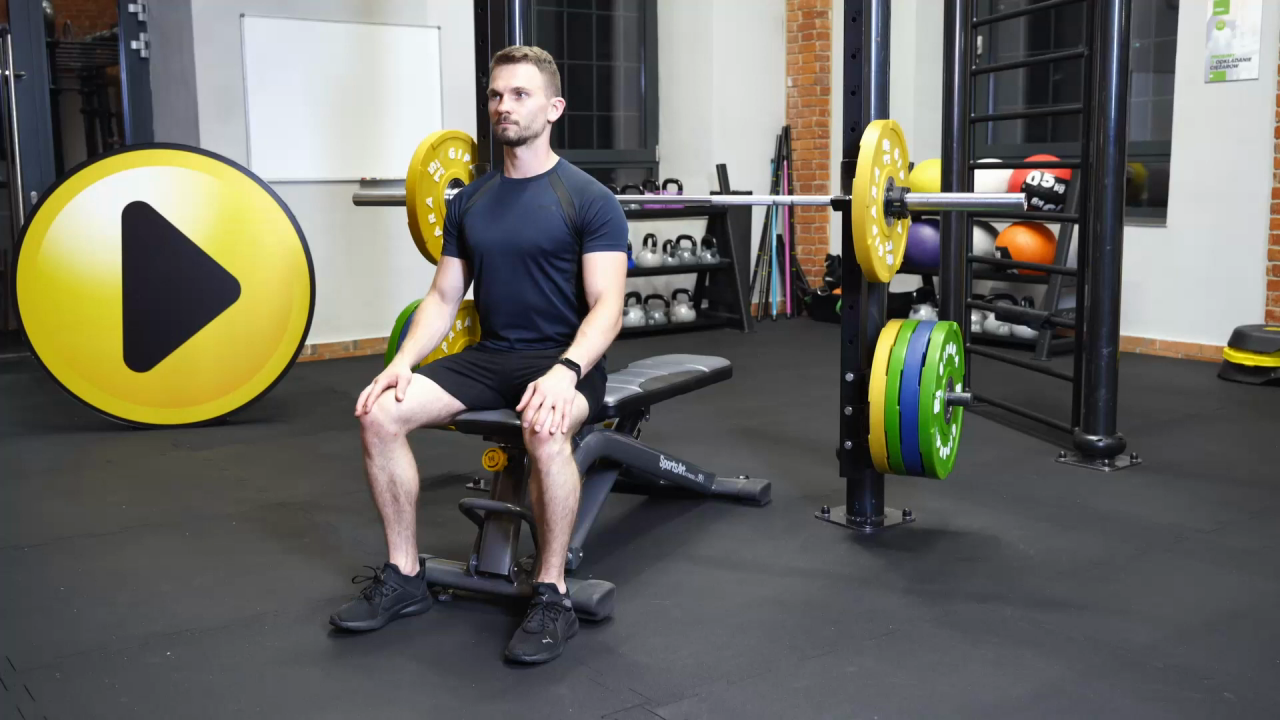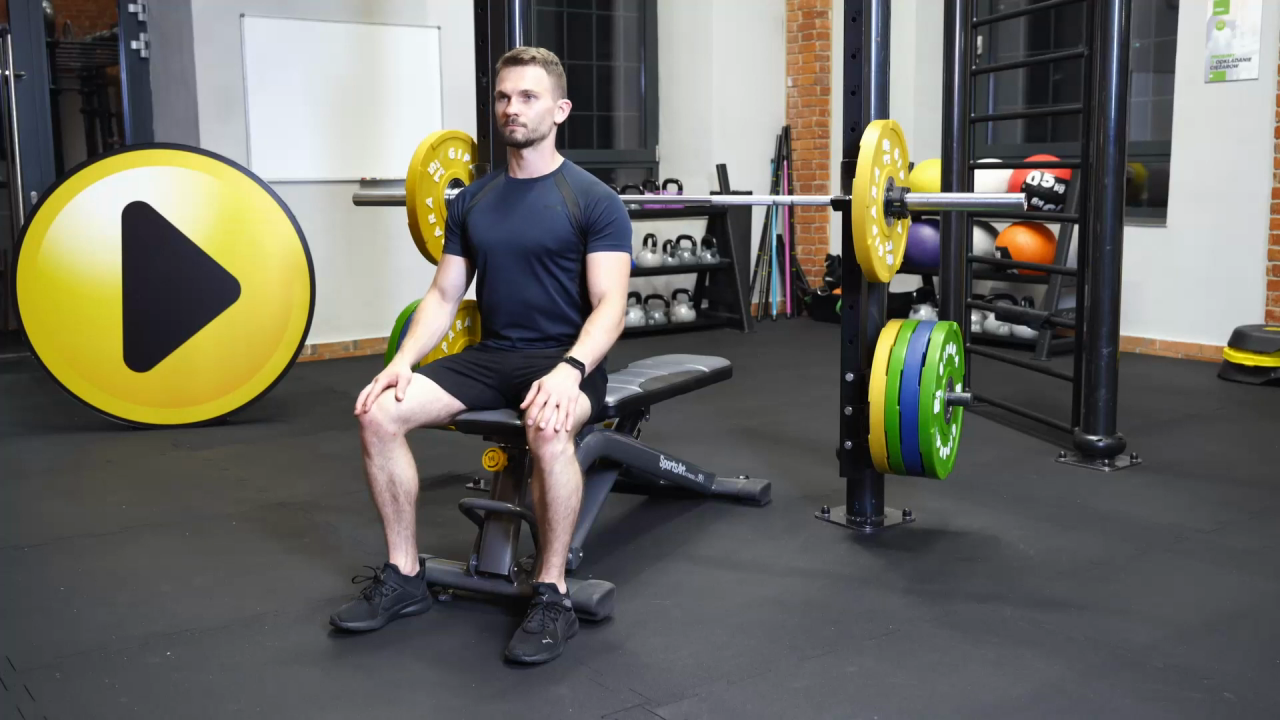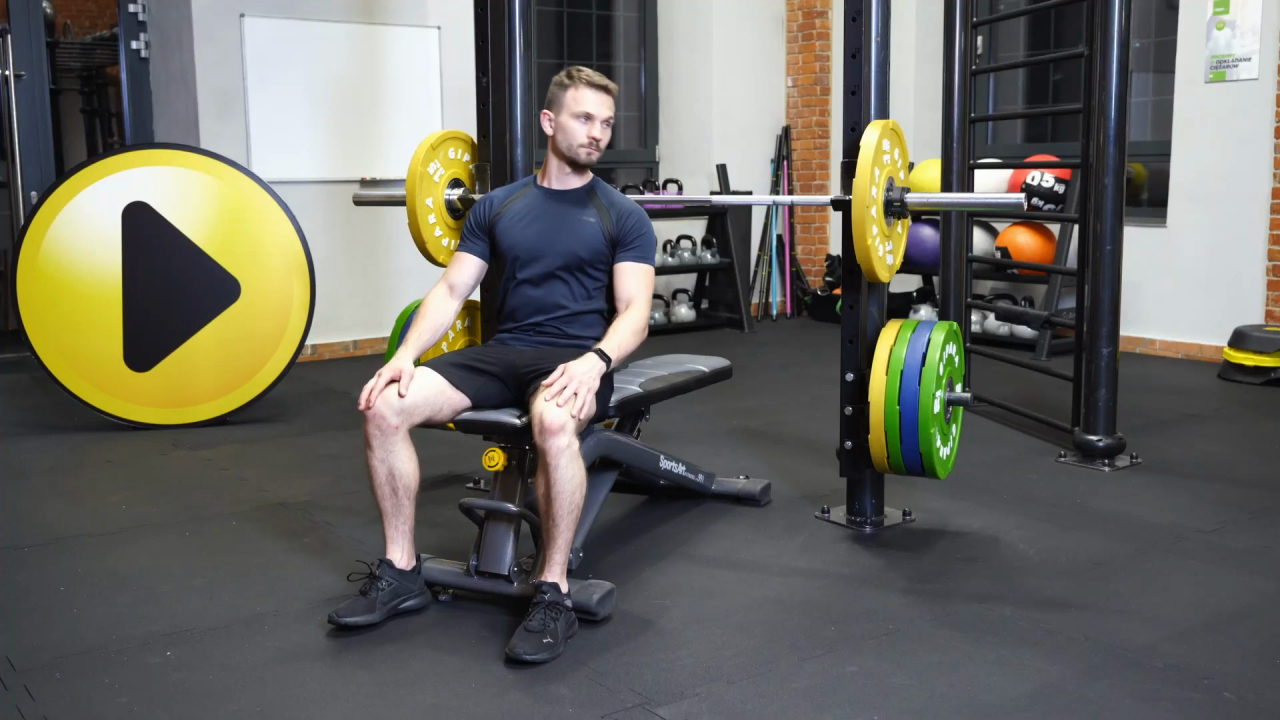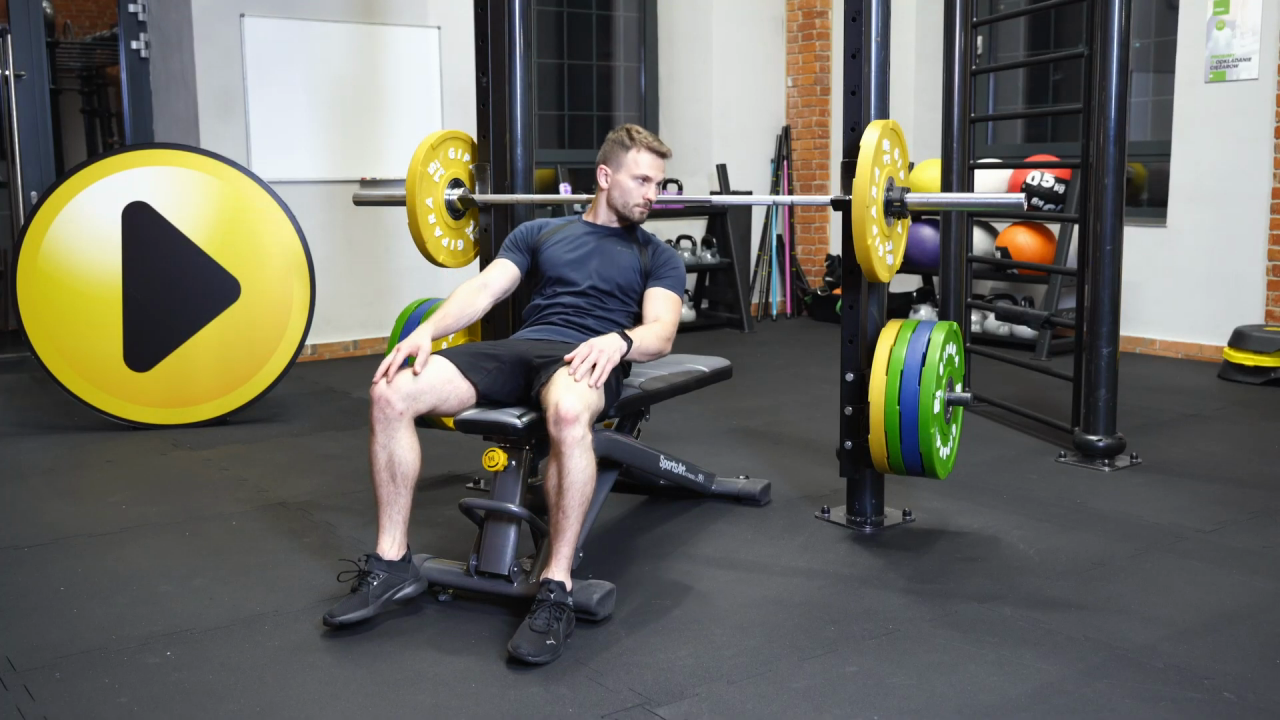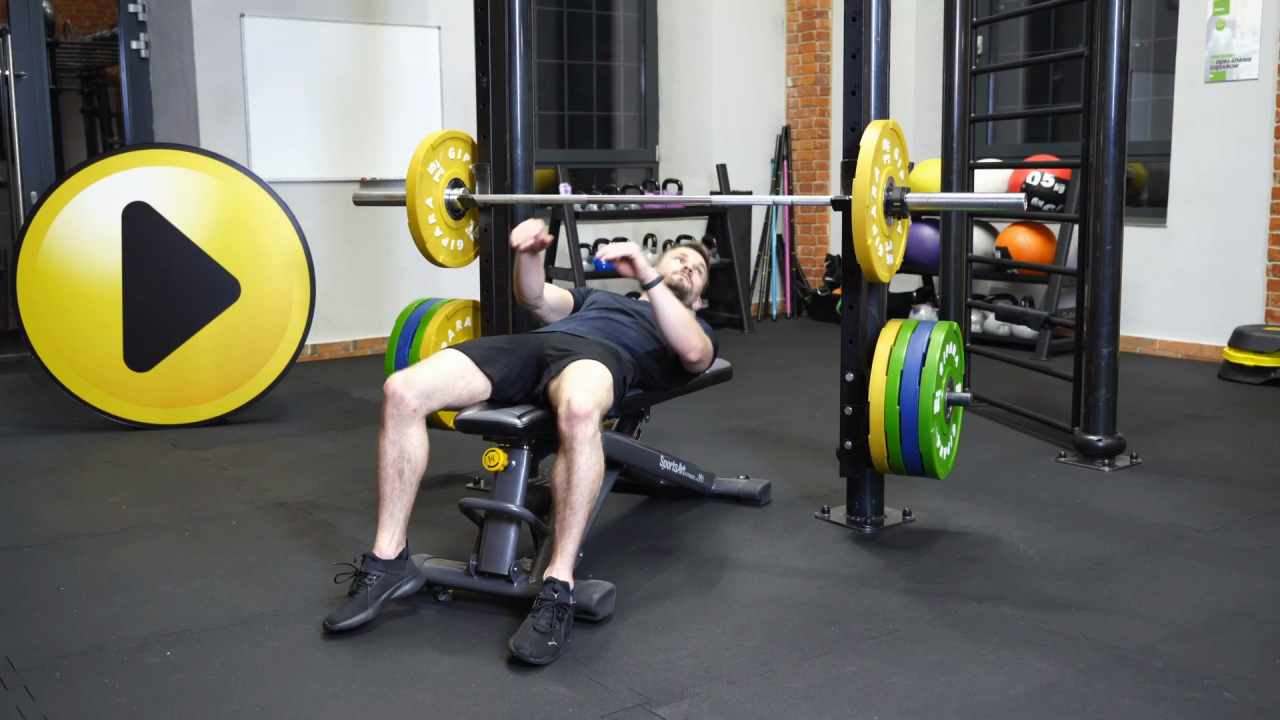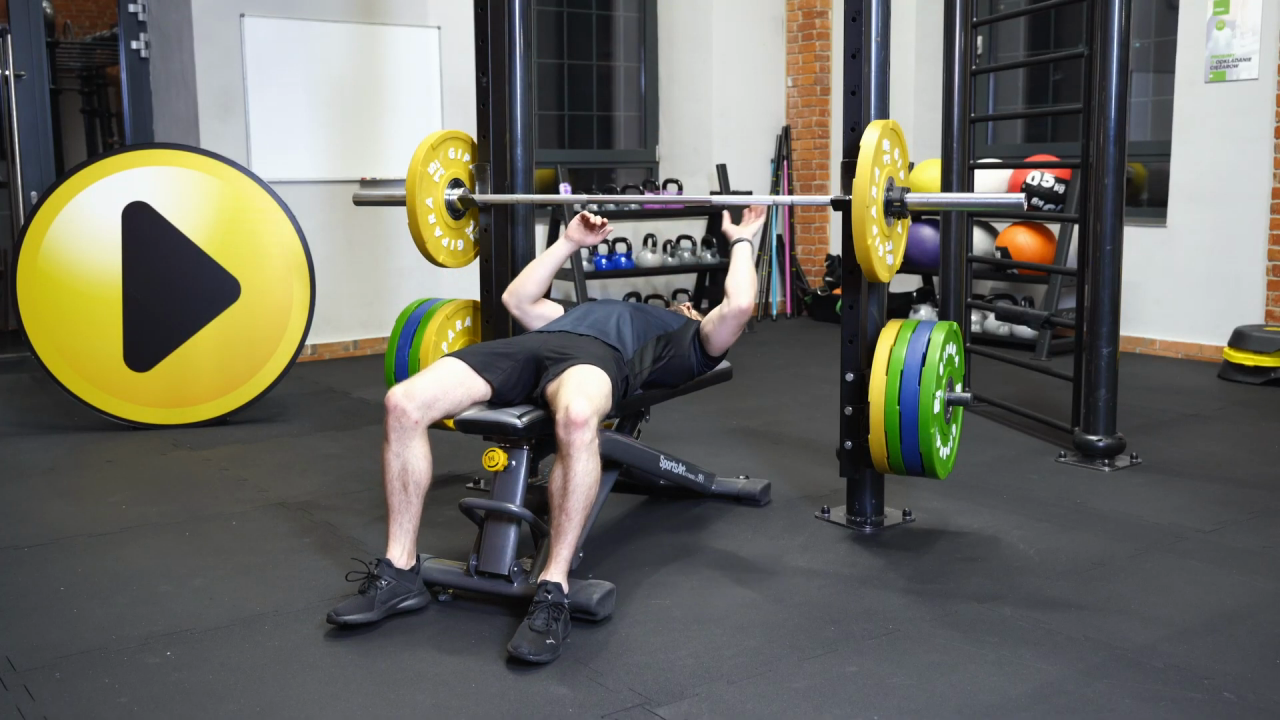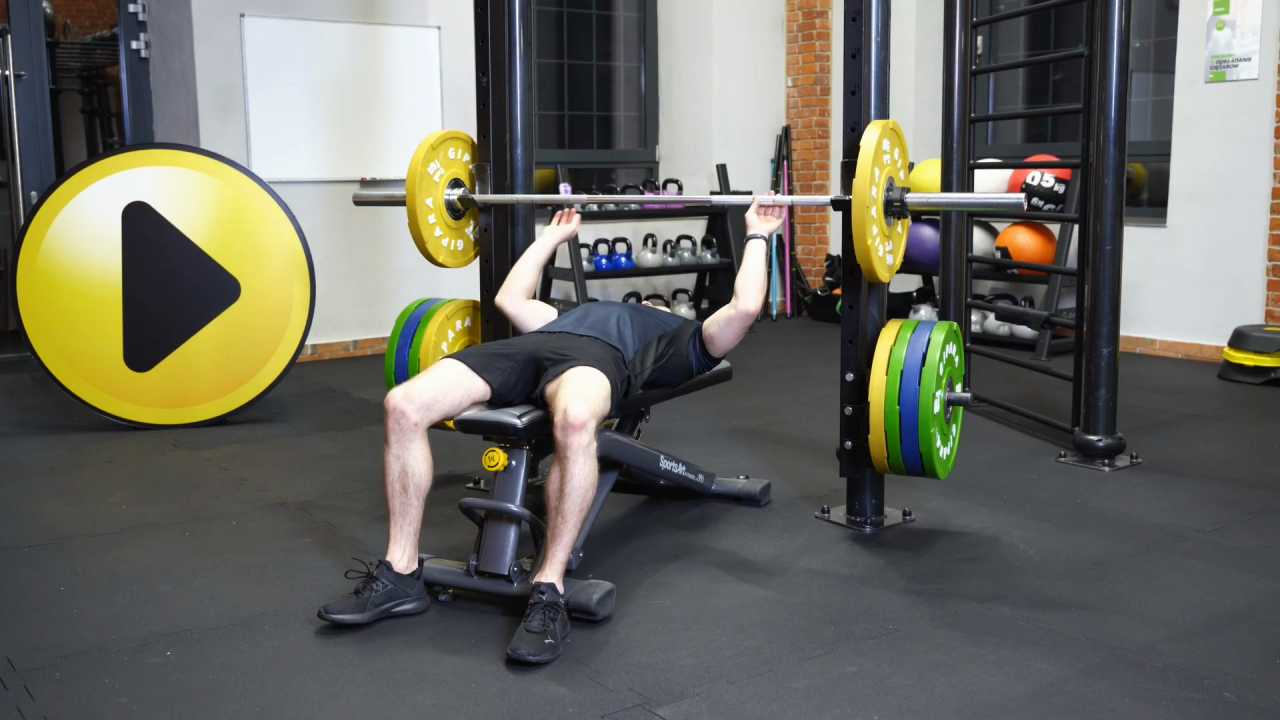
dt=0.7s
person 1, frame 1
left shoulder: (589, 200)
right shoulder: (469, 201)
left elbow: (607, 306)
right elbow: (444, 296)
left wrist: (565, 371)
right wrist: (404, 359)
left hip: (565, 362)
right hip: (489, 357)
left knee: (545, 430)
right knee: (380, 412)
left ankle: (552, 596)
right ankle: (404, 577)
person 1, frame 2
left shoulder: (594, 200)
right shoulder: (472, 200)
left elbow: (610, 305)
right elbow: (444, 295)
left wrist: (570, 369)
right wrist: (403, 360)
left hip: (565, 361)
right hip: (490, 356)
left knee: (548, 431)
right knee: (380, 413)
left ankle: (552, 594)
right ankle: (404, 576)
person 1, frame 3
left shoulder: (624, 217)
right shoulder: (497, 206)
left elbow: (634, 312)
right elbow: (451, 290)
left wrist: (596, 360)
right wrist: (404, 353)
left hip: (574, 360)
right hip: (502, 352)
left knee: (554, 423)
right knee: (383, 406)
left ankle: (553, 594)
right ankle: (400, 570)
person 1, frame 4
left shoulder: (658, 256)
right shoulder: (540, 232)
left elbow: (662, 333)
right elbow: (483, 289)
left wrist: (619, 339)
right wrist: (427, 331)
left hip: (585, 359)
right hip: (519, 348)
left knee: (568, 414)
right knee: (391, 395)
left ankle: (556, 591)
right ankle: (392, 562)
person 1, frame 5
left shoulder: (687, 333)
right shoulder: (597, 297)
left elbow: (697, 352)
right elbow: (534, 296)
left wrist: (651, 275)
right wrist: (534, 247)
left hip: (599, 355)
right hip: (536, 345)
left knee: (578, 413)
right knee: (403, 391)
left ankle: (558, 590)
right ankle: (389, 561)
person 1, frame 6
left shoulder: (691, 343)
right shoulder: (590, 308)
left elbow: (738, 306)
right elbow: (518, 299)
left wrist: (741, 240)
right wrist: (569, 242)
left hip: (598, 353)
right hip: (532, 346)
left knee: (577, 420)
right knee: (403, 404)
left ankle: (552, 591)
right ankle: (399, 571)
person 1, frame 7
left shoulder: (687, 341)
right shoulder: (585, 311)
left elbow: (744, 308)
right elbow: (510, 300)
left wrist: (757, 236)
right wrist: (550, 238)
left hip: (596, 355)
right hip: (534, 345)
left knee: (575, 424)
right knee: (403, 407)
left ankle: (549, 592)
right ankle: (400, 575)
